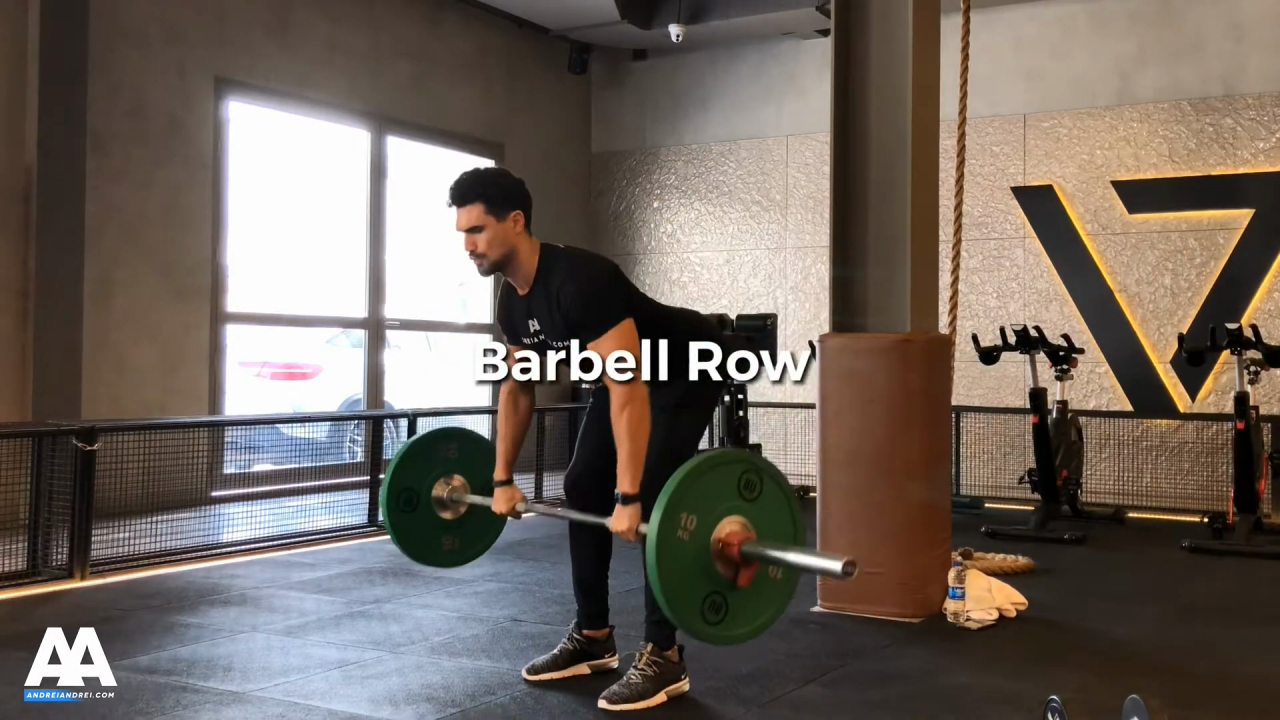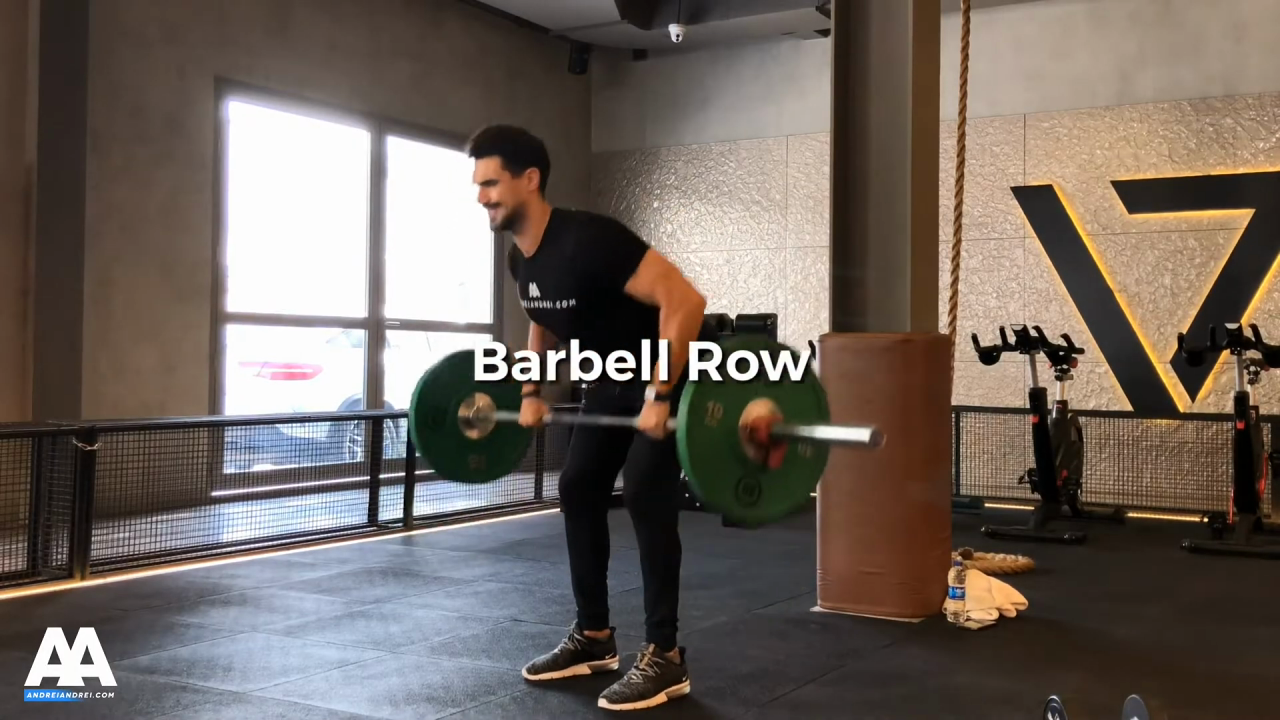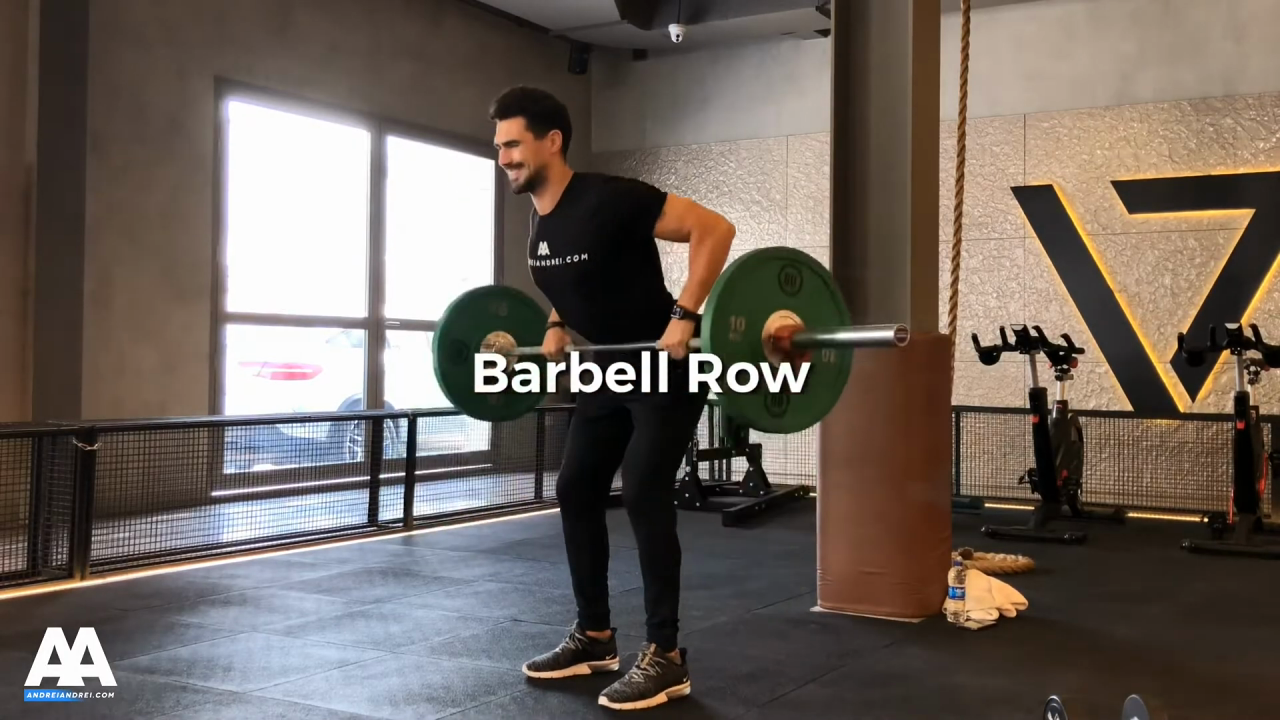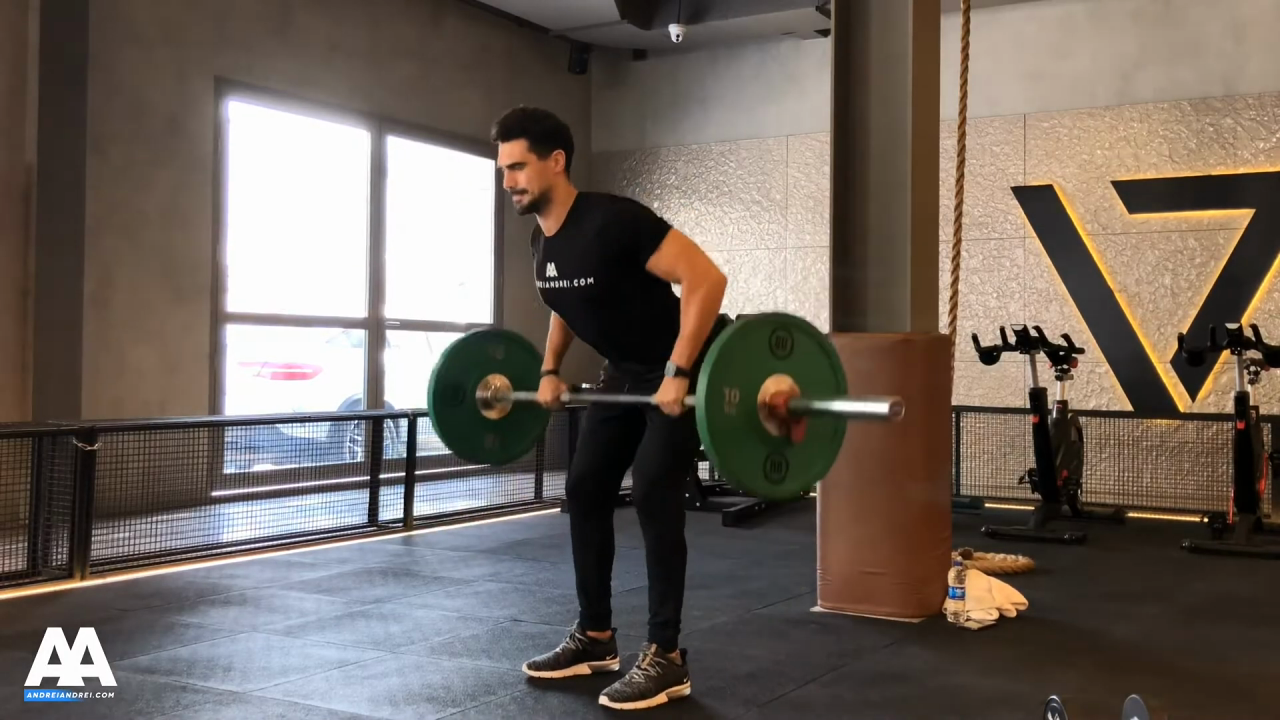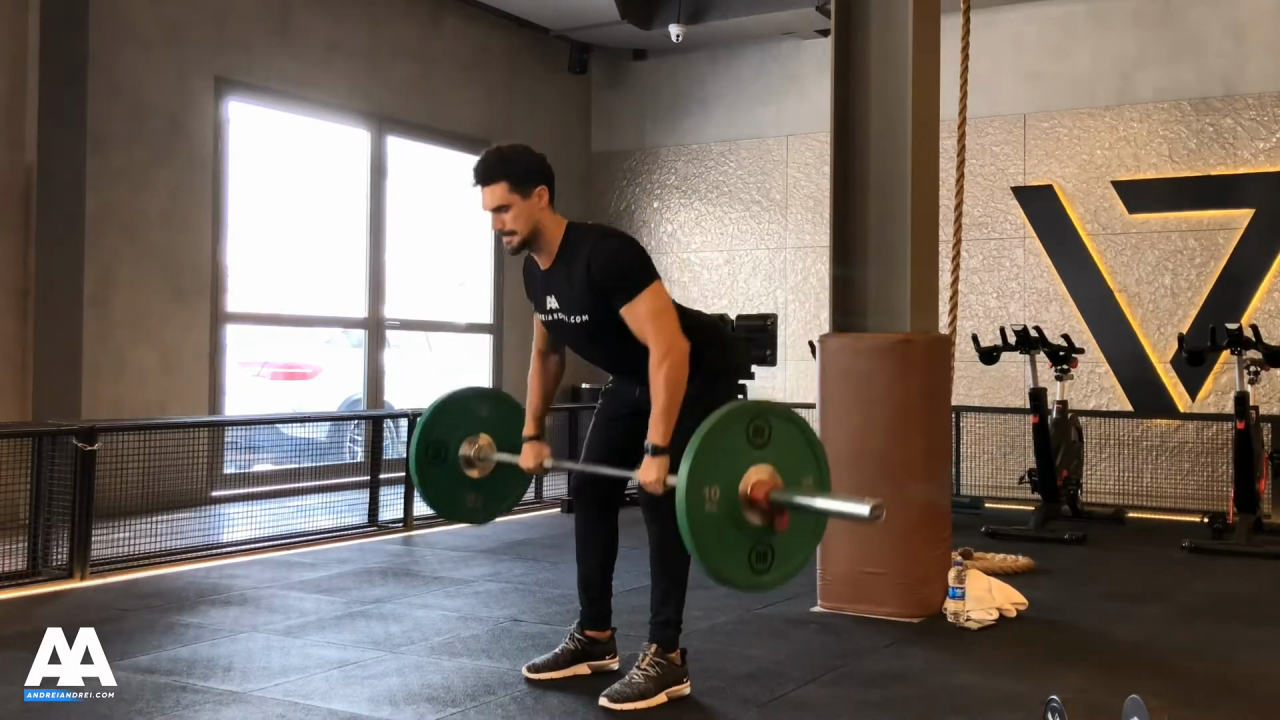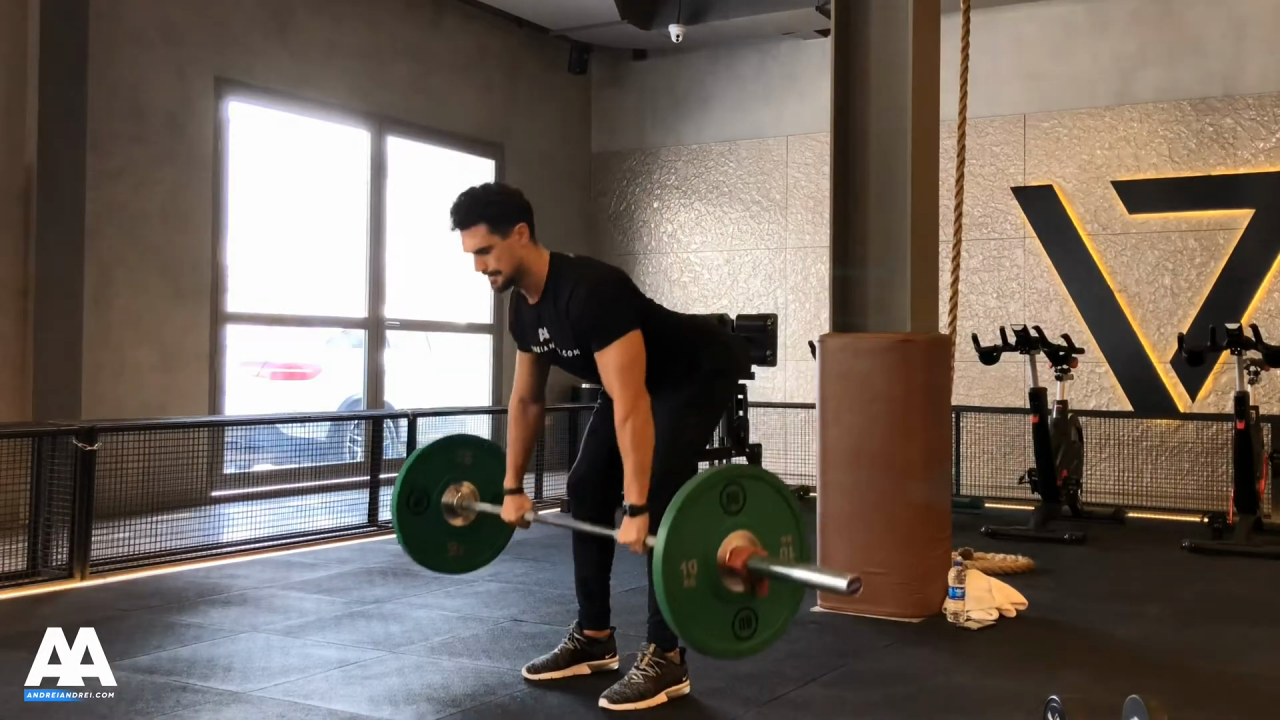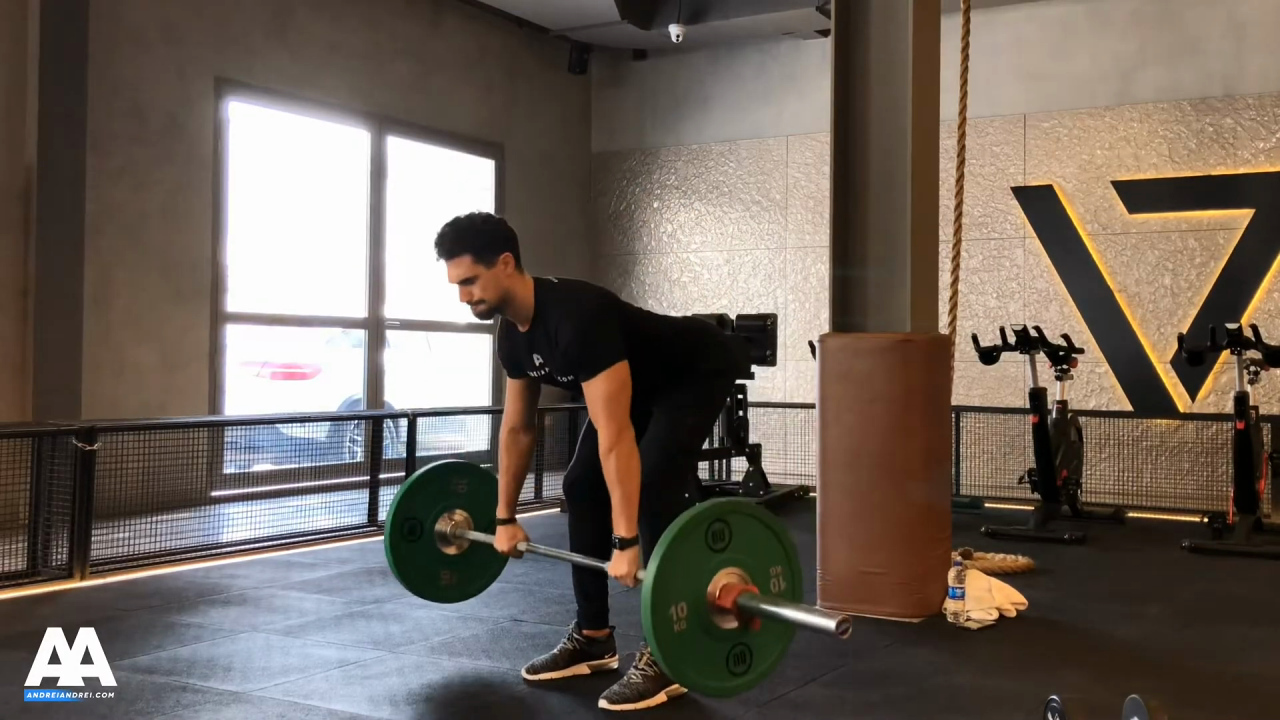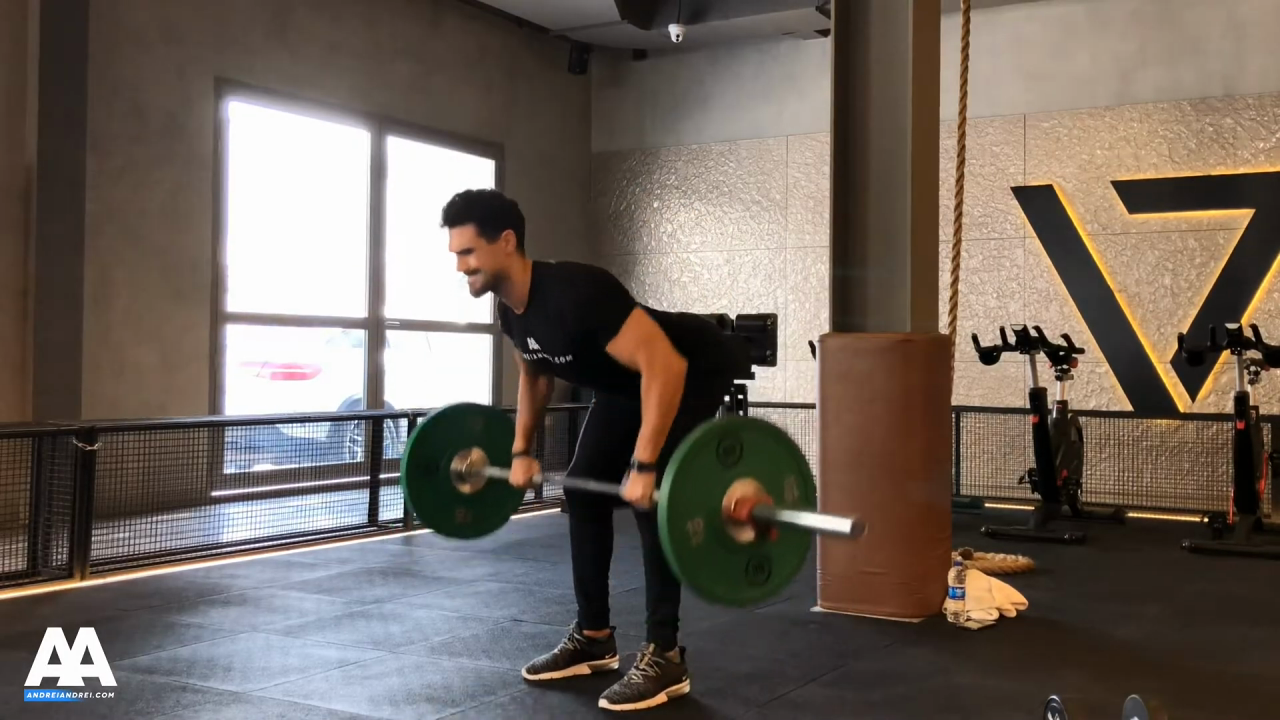
dt=0.3s
person 1, frame 1
left shoulder: (581, 281)
right shoulder: (512, 300)
left elbow: (629, 393)
right elbow: (516, 390)
left wrist: (629, 498)
right wrist: (502, 479)
left hip: (685, 370)
right hip: (629, 371)
left knee: (651, 499)
right knee: (581, 490)
left ankle: (663, 657)
right ankle: (592, 636)
person 1, frame 2
left shoulder: (589, 240)
right shoulder: (521, 259)
left elbow: (684, 302)
left wrist: (660, 398)
right wrist: (531, 392)
left hip: (672, 366)
right hip: (614, 368)
left knee: (645, 493)
right knee: (578, 489)
left ankle: (664, 659)
right ankle: (593, 637)
person 1, frame 3
left shoulder: (609, 198)
right shoulder: (540, 219)
left elbow: (714, 228)
left wrist: (685, 316)
right wrist: (558, 326)
left hip: (668, 368)
right hip: (609, 368)
left knee: (644, 495)
right knee: (576, 492)
left ankle: (665, 658)
right ankle: (593, 637)
person 1, frame 4
left shoulder: (614, 220)
right shoulder: (542, 240)
left elbow: (706, 280)
left wrist: (678, 375)
right wrist: (551, 371)
left hip: (682, 367)
right hip: (625, 371)
left knee: (654, 495)
right knee: (585, 490)
left ankle: (665, 658)
right ankle: (594, 637)
person 1, frame 5
left shoulder: (605, 254)
right shoulder: (534, 273)
left elbow: (671, 347)
right elbow: (546, 353)
left wrist: (658, 451)
right wrist: (533, 434)
left hip: (699, 369)
right hip: (631, 375)
left knee: (661, 497)
right knee: (590, 490)
left ankle: (666, 658)
right ankle: (594, 636)
person 1, frame 6
left shoulder: (590, 291)
right shoulder: (523, 309)
left elbow: (631, 407)
right elbow: (526, 400)
left wrist: (637, 512)
right wrist: (513, 487)
left hip: (699, 371)
right hip: (638, 379)
left knee: (659, 494)
right knee: (585, 489)
left ankle: (664, 657)
right ankle: (593, 637)
person 1, frame 7
left shoulder: (578, 317)
right shoulder: (512, 335)
left elbow: (616, 439)
right elbow: (516, 430)
left wrist: (627, 546)
right wrist: (505, 518)
left hip: (697, 372)
right hip: (640, 379)
left knee: (655, 493)
right knee: (581, 487)
left ankle: (664, 658)
right ankle: (592, 636)
person 1, frame 8
left shoulder: (575, 293)
right shoulder: (511, 312)
left elbow: (666, 367)
right elbow: (534, 376)
left wrist: (645, 468)
right wrist: (522, 451)
left hip: (693, 370)
right hip: (623, 374)
left knee: (651, 497)
right knee: (584, 491)
left ankle: (664, 657)
right ankle: (593, 636)
